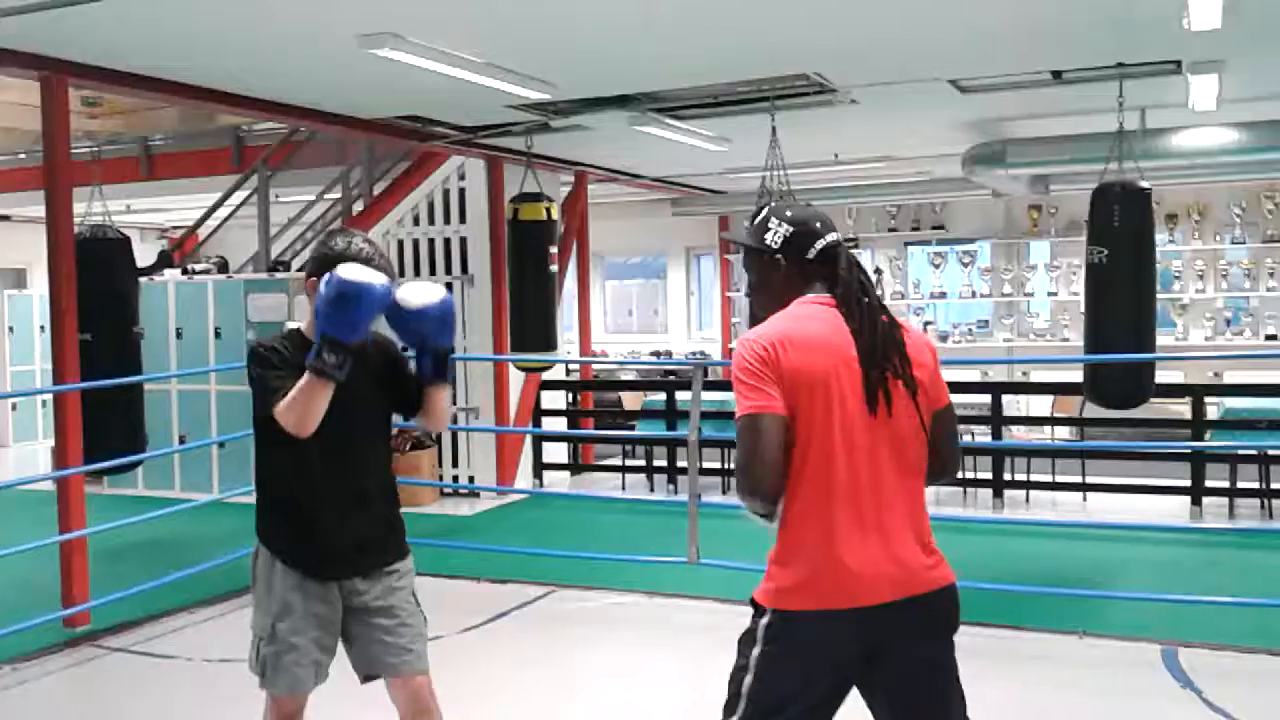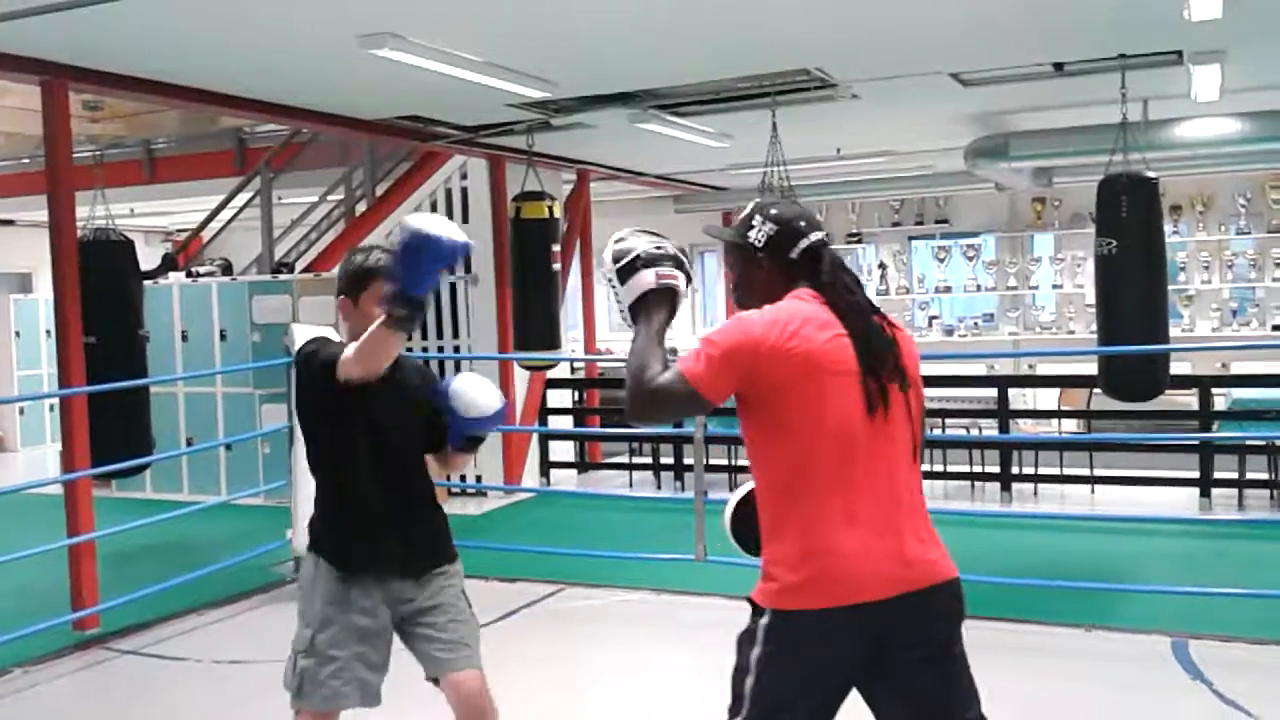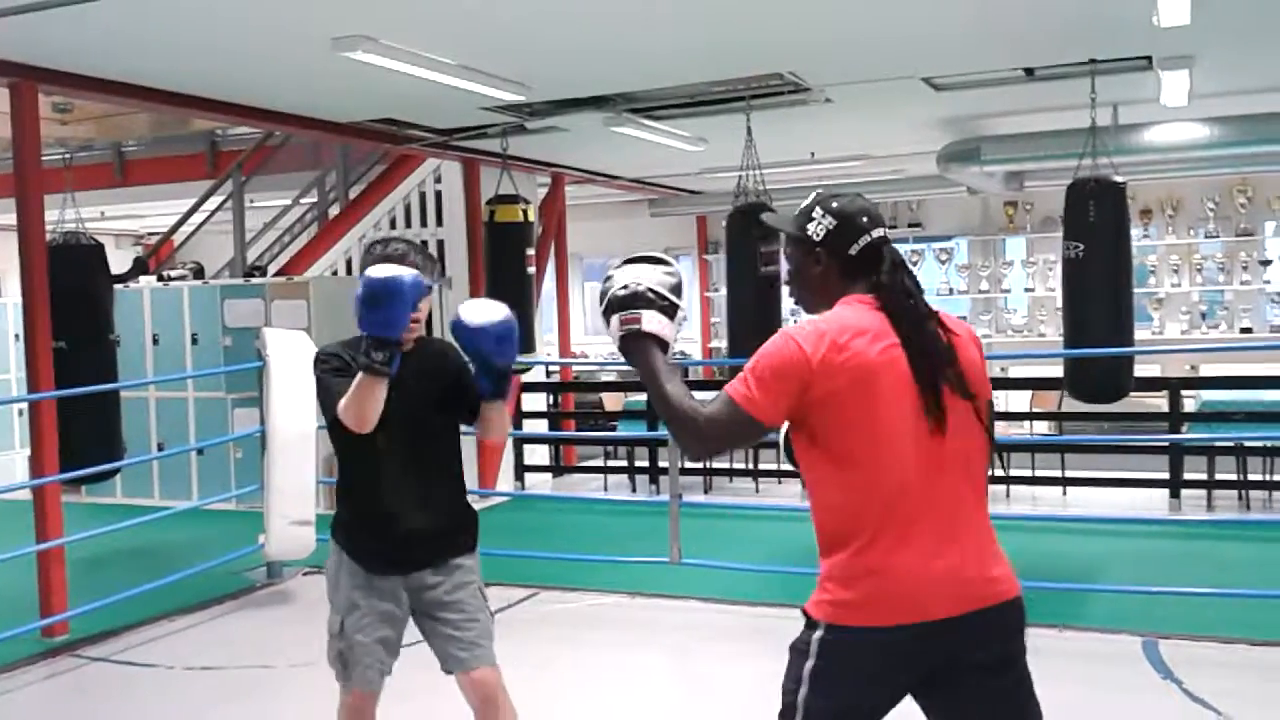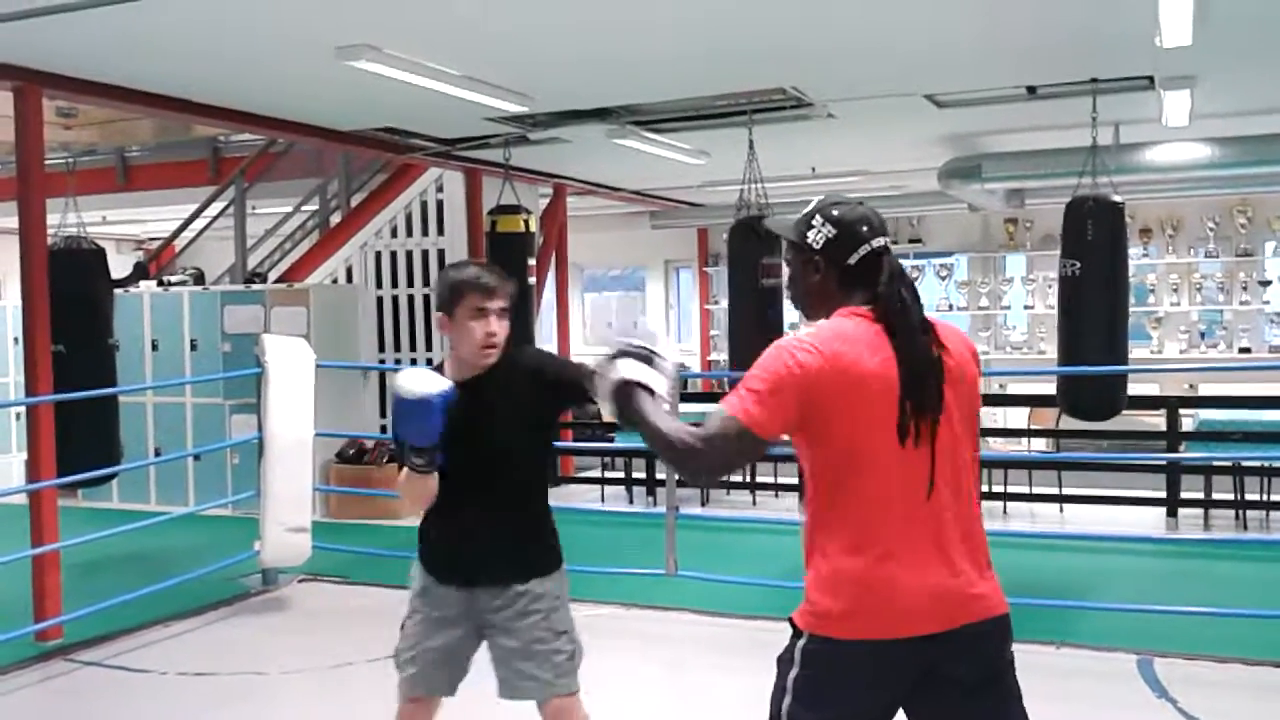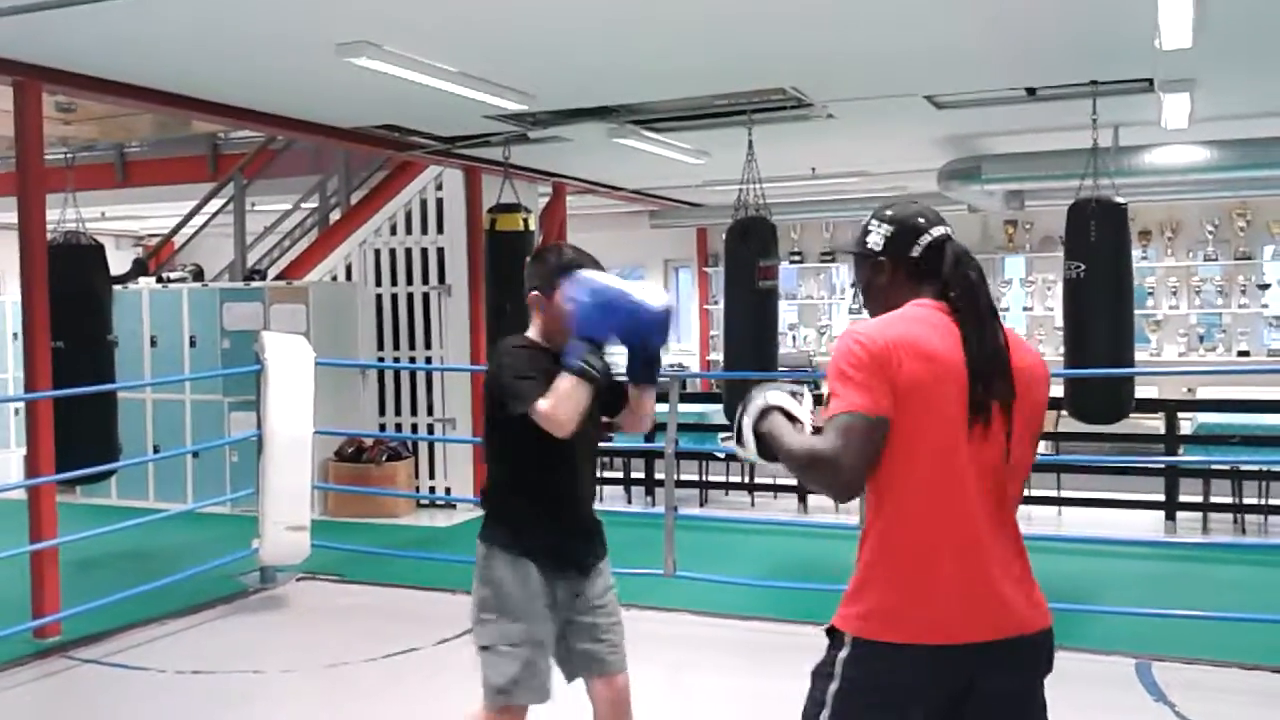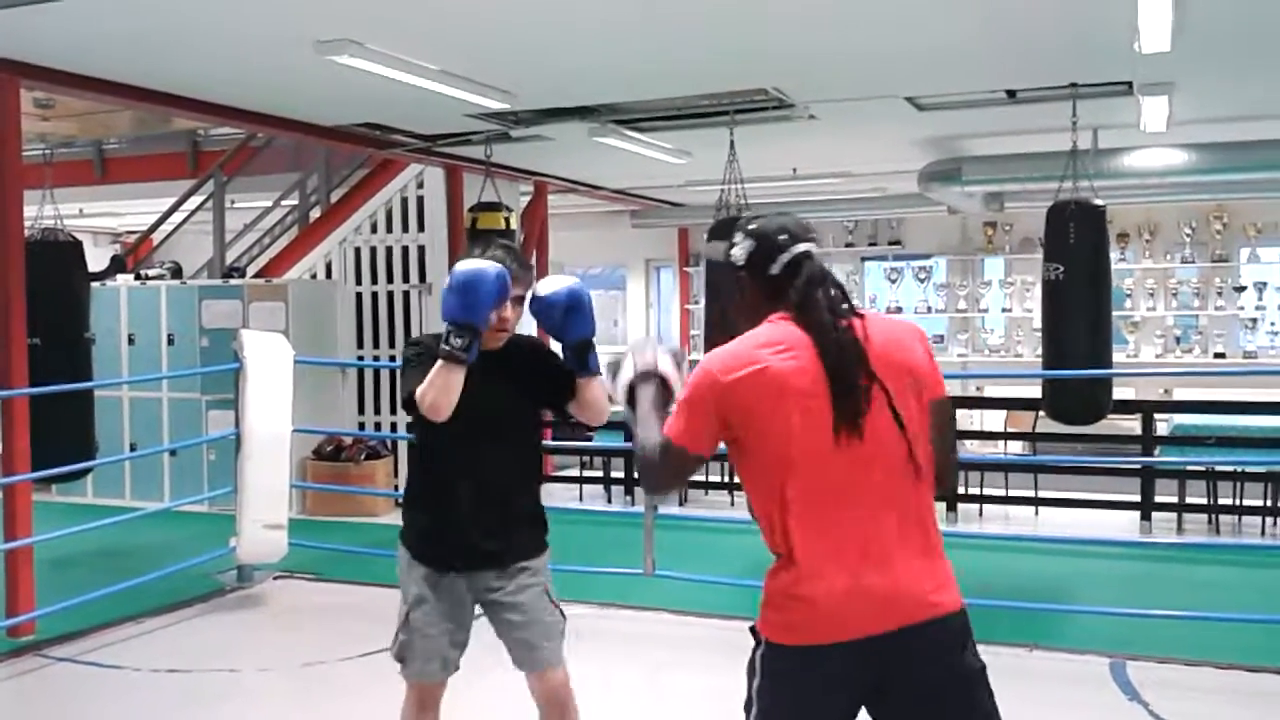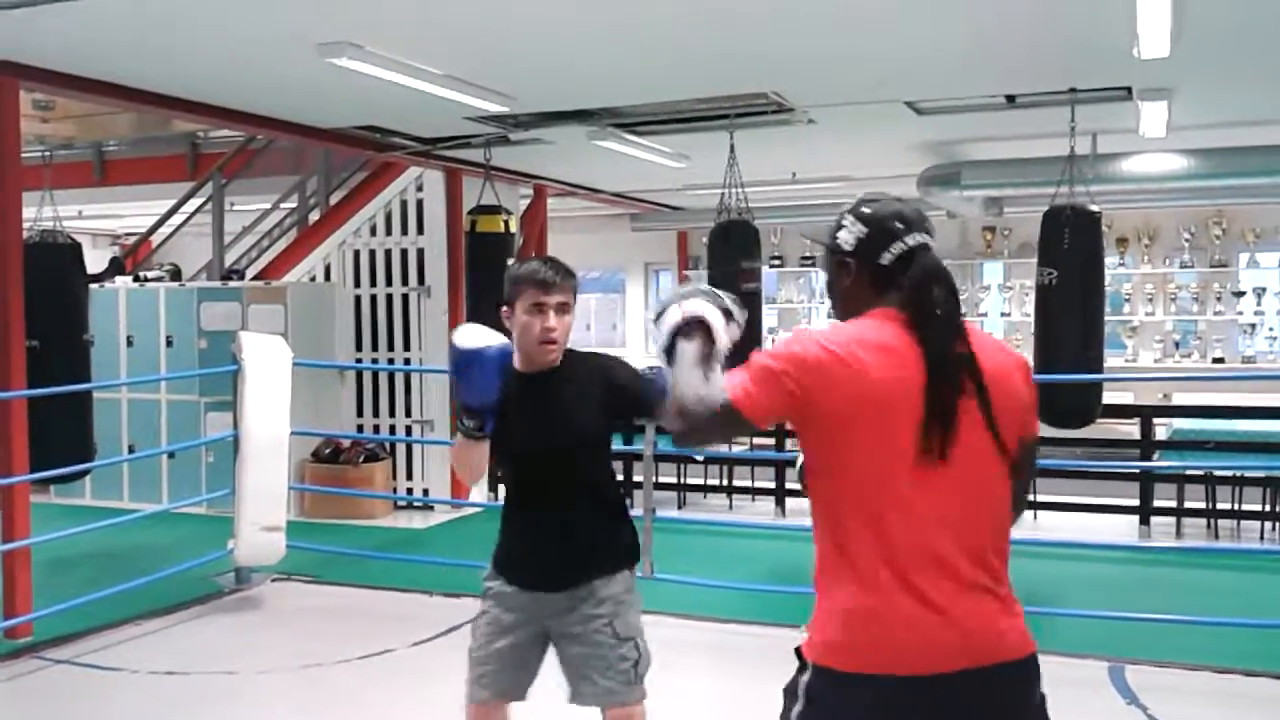
dt=0.7s
person 1, frame 1
left shoulder: (766, 345)
right shoulder: (910, 343)
left elbow: (761, 479)
right elbow: (944, 463)
left wrist: (765, 502)
left hip: (811, 600)
right hip: (917, 590)
person 1, frame 2
left shoulder: (755, 335)
right shoulder: (888, 334)
left elbow: (645, 402)
left wrist: (651, 308)
left hip: (813, 598)
right hip: (922, 585)
person 1, frame 3
left shoulder: (805, 349)
right shoulder: (957, 338)
left elbow: (699, 436)
left wrist: (645, 343)
left hip: (867, 614)
right hip: (983, 601)
person 1, frame 4
left shoulder: (802, 359)
right shoulder: (955, 348)
left elbow: (700, 456)
left wrist: (634, 392)
left hip: (855, 626)
right hip: (970, 616)
person 1, frame 5
left shoulder: (871, 343)
right shoulder: (1026, 361)
left elbow: (841, 474)
left wrist: (770, 420)
left hip: (894, 634)
right hip: (1011, 628)
person 1, frame 6
left shoulder: (729, 370)
right shoulder: (906, 339)
left elbow: (657, 475)
right elbow: (942, 474)
left wrist: (645, 396)
left hip: (809, 631)
right hip: (927, 617)
person 1, frame 7
left shoulder: (813, 361)
right shoulder: (1007, 365)
left elbow: (692, 423)
right elbow: (1012, 502)
left wrist: (691, 336)
left hip: (862, 660)
right hip: (995, 654)
person 2, frame 1
left shoulder: (380, 353)
right shoulder: (271, 355)
left elbow: (433, 421)
right elbow: (298, 422)
left wrist: (435, 356)
right wrist: (333, 345)
left hip: (379, 555)
right hip: (297, 558)
person 2, frame 2
left shoulder: (417, 376)
right shoulder: (318, 359)
left elbow: (448, 461)
right elbow: (364, 364)
left wrist: (469, 431)
right wrist: (408, 297)
left hip: (427, 560)
right hip: (346, 566)
person 2, frame 3
left shoulder: (444, 357)
right shoulder: (337, 359)
left elbow: (494, 433)
right elbow: (359, 421)
left wrist: (496, 375)
right wrist: (381, 347)
left hip: (444, 552)
right hip: (366, 556)
person 2, frame 4
left shoulder: (533, 371)
right shoulder: (420, 396)
left elbow: (600, 390)
right elbow: (418, 500)
right wrist: (420, 446)
left hip: (529, 577)
right hip: (446, 577)
person 2, frame 5
left shoulder: (577, 358)
right shoulder: (513, 358)
left elbow: (637, 422)
right elbow: (556, 419)
left wrist: (645, 357)
right wrist: (587, 345)
left hip: (579, 554)
right hip: (520, 558)
person 2, frame 6
left shoulder: (532, 357)
right shoulder: (427, 352)
left elbow: (595, 413)
right elbow: (435, 409)
left wrist: (580, 344)
right wrist: (460, 334)
left hip: (516, 553)
right hip: (434, 553)
person 2, frame 7
left shoulder: (598, 376)
right shoulder: (491, 382)
right elbow: (468, 474)
right wrist: (475, 409)
left hip: (597, 577)
right hip: (517, 578)
